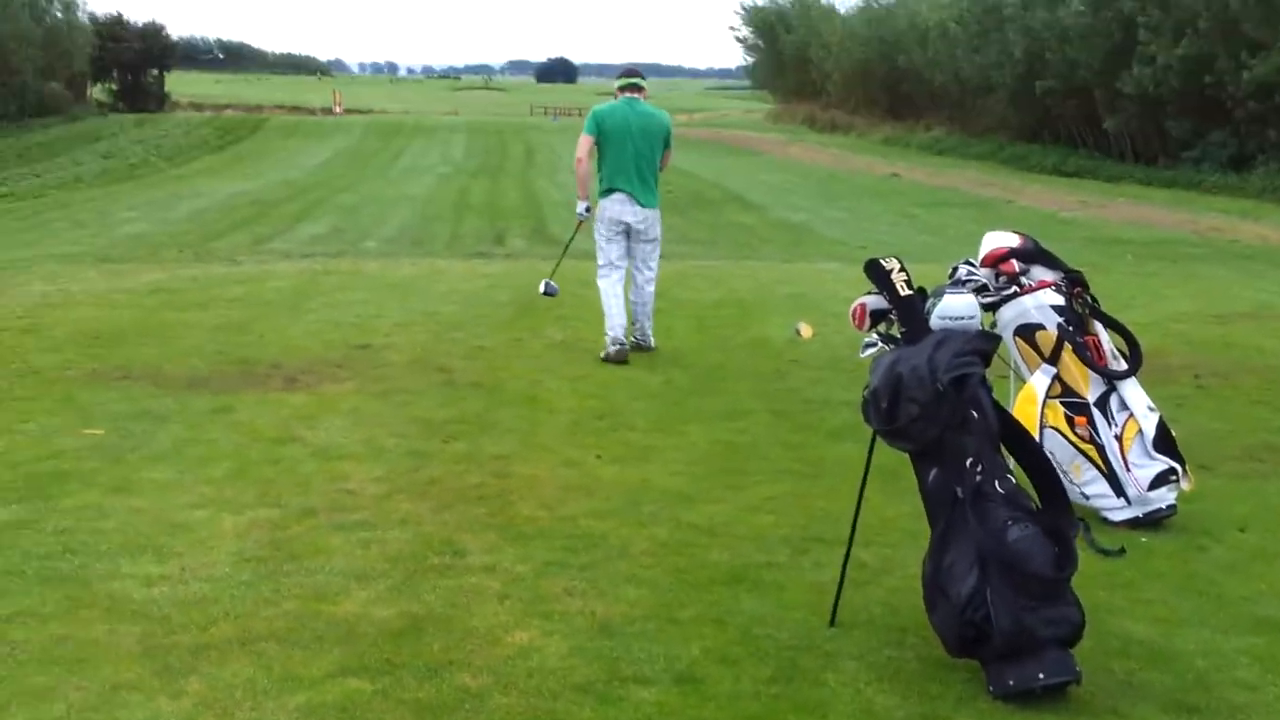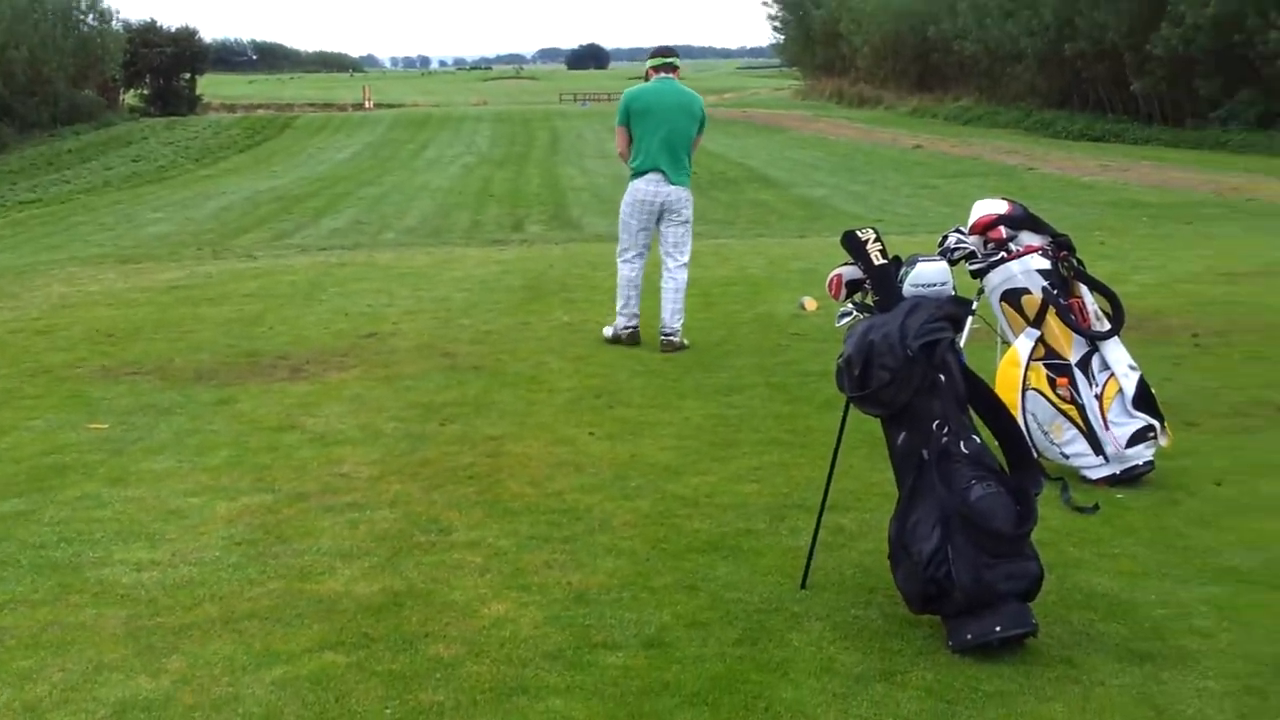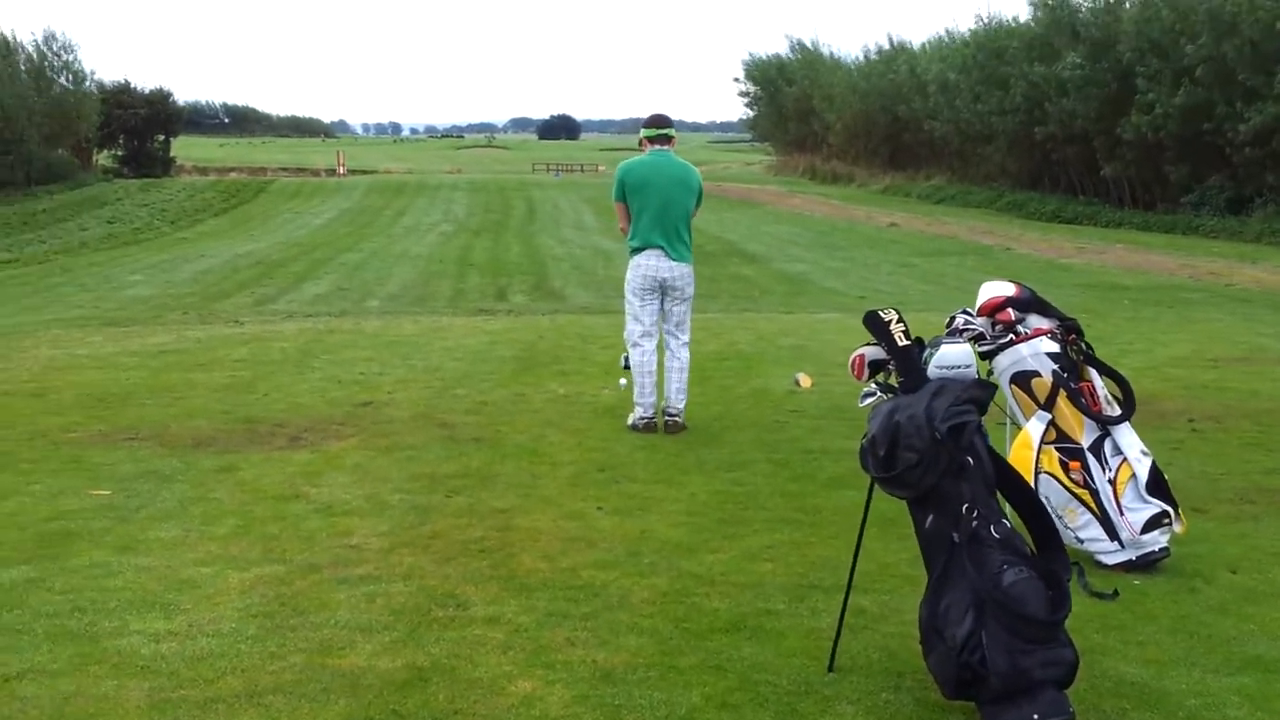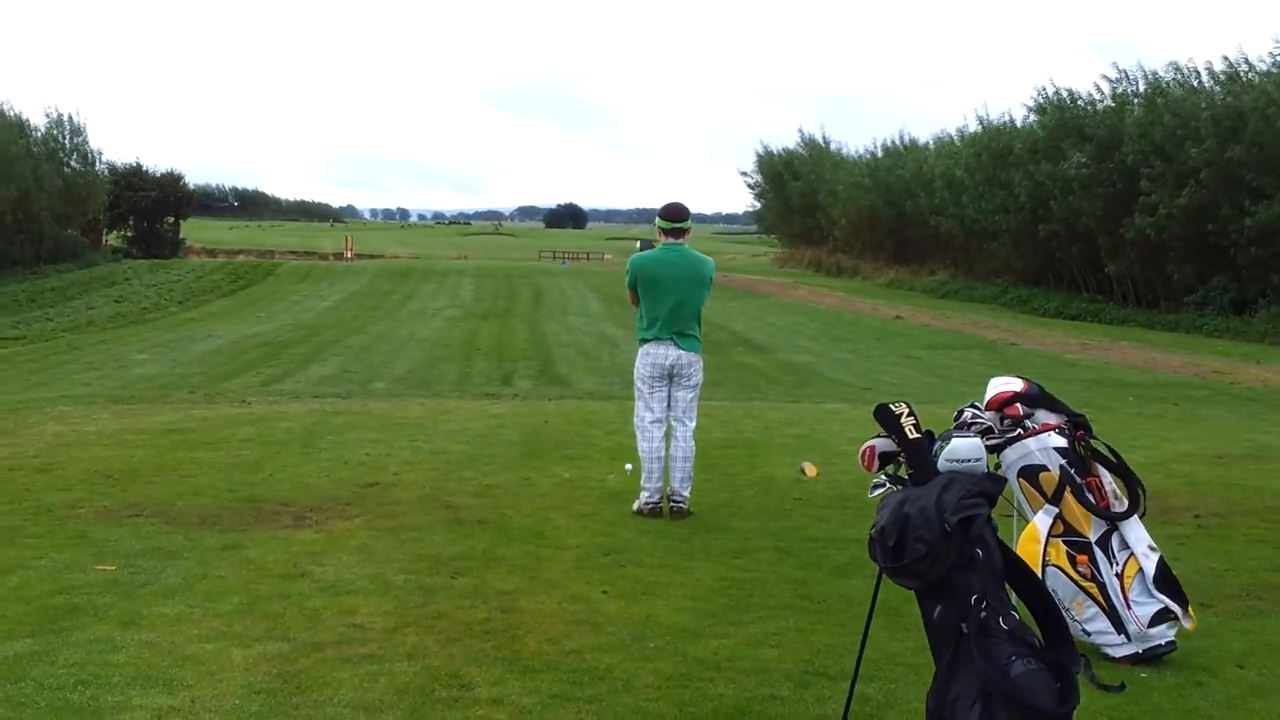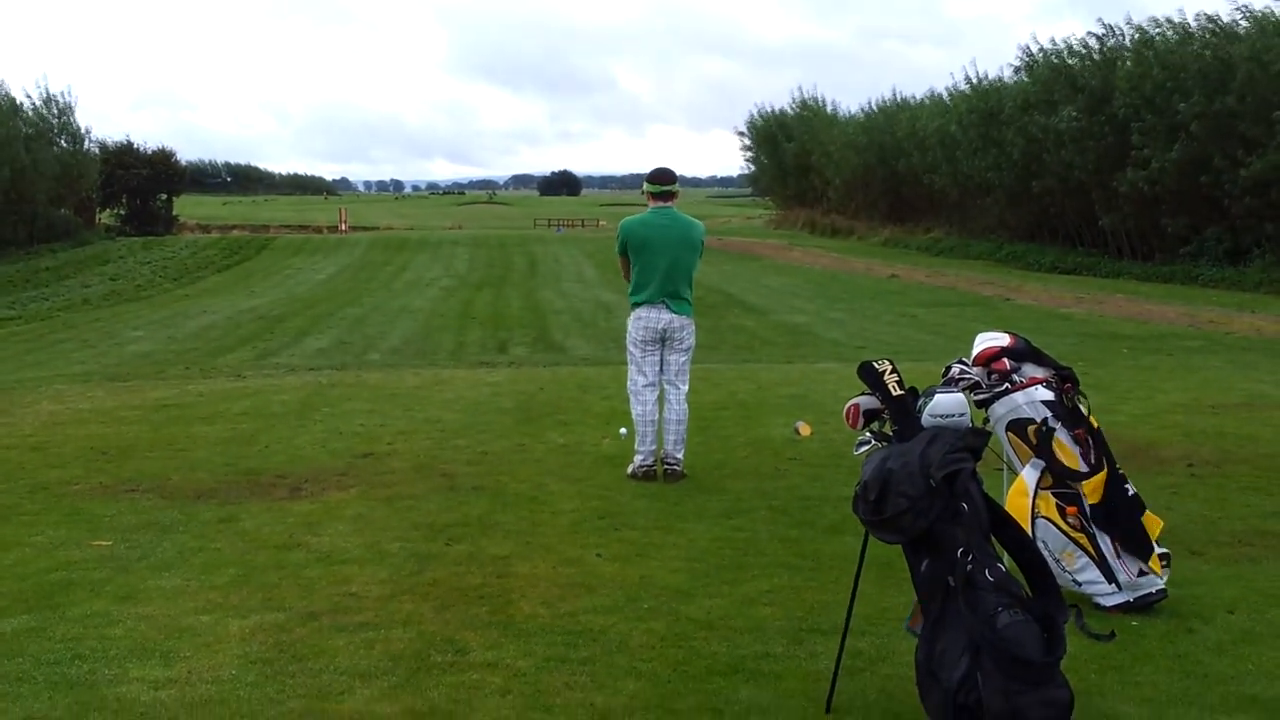
dt=0.7s
person 1, frame 1
left shoulder: (600, 113)
right shoulder: (661, 118)
left elbow: (581, 158)
left wrist: (583, 200)
left hip: (611, 206)
right hip: (647, 208)
left knee: (611, 274)
right knee: (644, 276)
left ankle: (617, 342)
right ankle: (642, 338)
person 1, frame 2
left shoulder: (632, 96)
right shoulder: (696, 102)
left elbow: (622, 149)
right elbow: (691, 148)
left hip: (642, 187)
right hip: (678, 190)
left knee: (630, 258)
right knee: (675, 264)
left ankle: (627, 326)
right ankle: (671, 333)
person 1, frame 3
left shoulder: (627, 170)
right shoulder: (692, 174)
left elbow: (624, 225)
right elbow: (688, 220)
left hip: (643, 263)
right hip: (680, 265)
left knee: (642, 340)
right knee: (678, 341)
left ankle: (645, 414)
right ankle: (674, 413)
person 1, frame 4
left shoulder: (639, 262)
right shoulder: (706, 266)
left hip: (652, 352)
right hip: (689, 354)
left knee: (650, 427)
right knee: (683, 429)
left ankle: (651, 499)
right ankle: (679, 499)
person 1, frame 5
left shoulder: (629, 227)
right shoulder: (695, 229)
left hip: (645, 316)
right hip: (681, 318)
left knee: (644, 391)
right knee: (677, 392)
left ankle: (646, 462)
right ankle: (674, 462)
